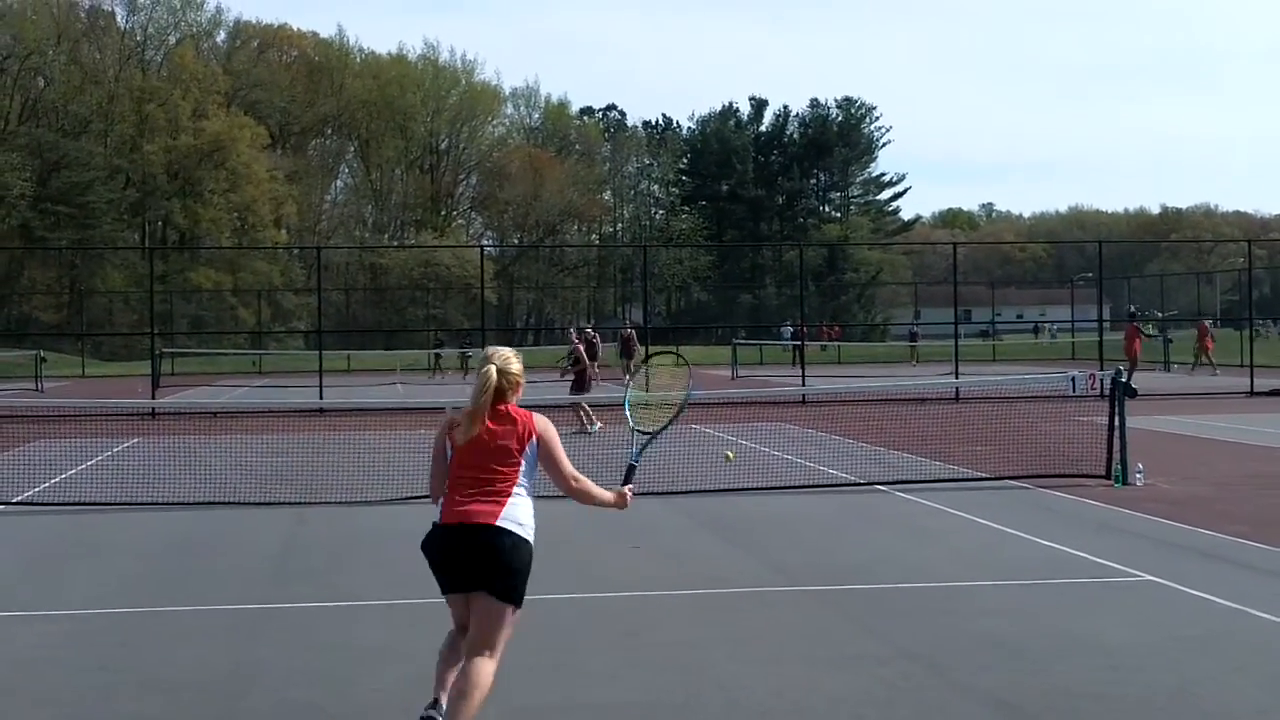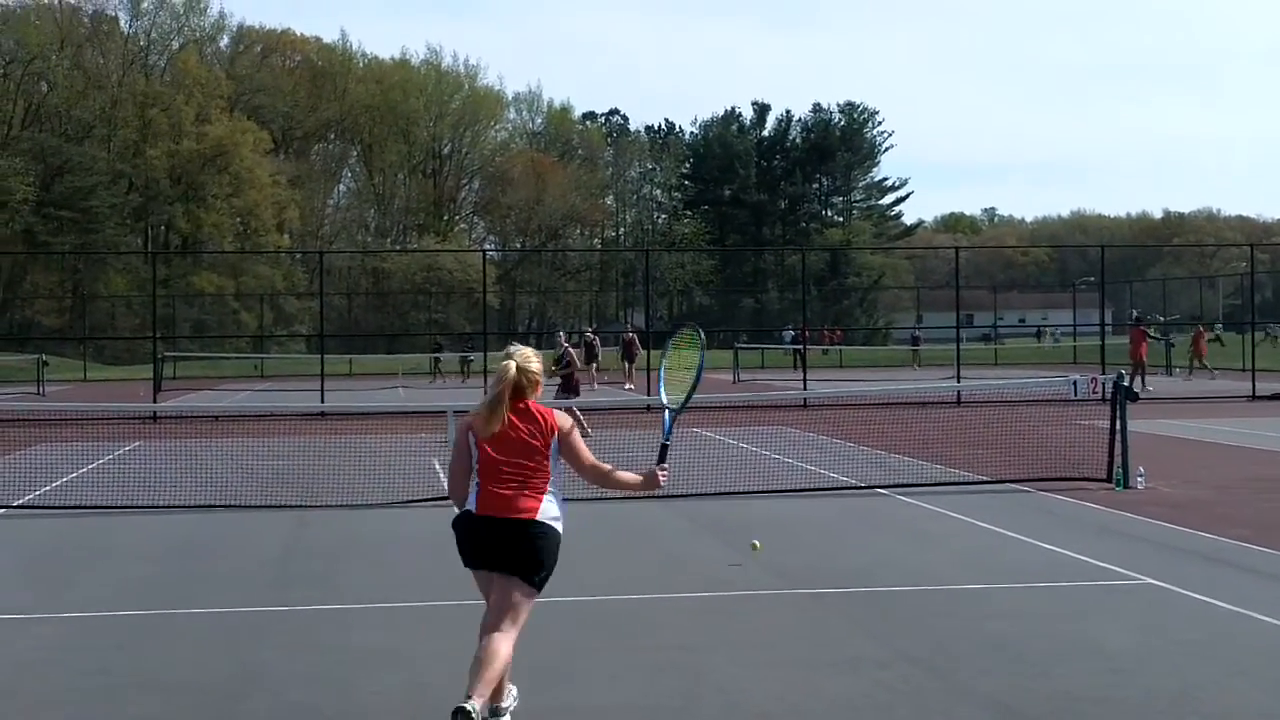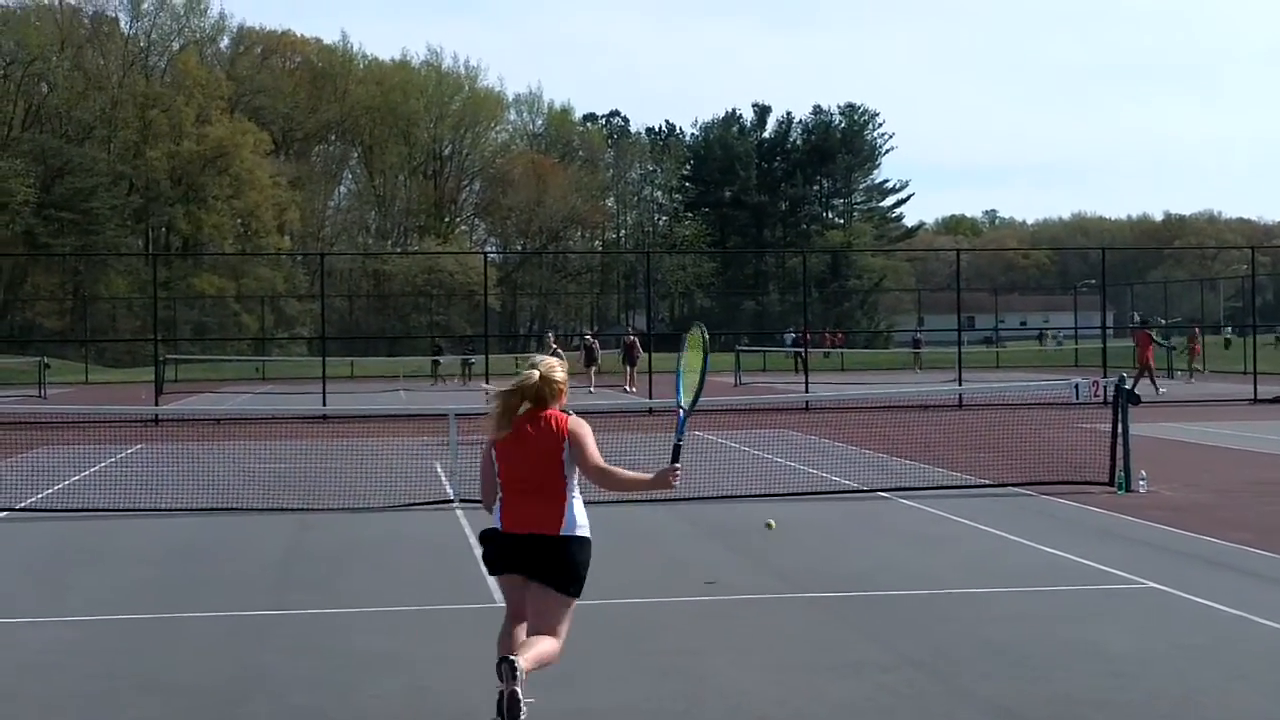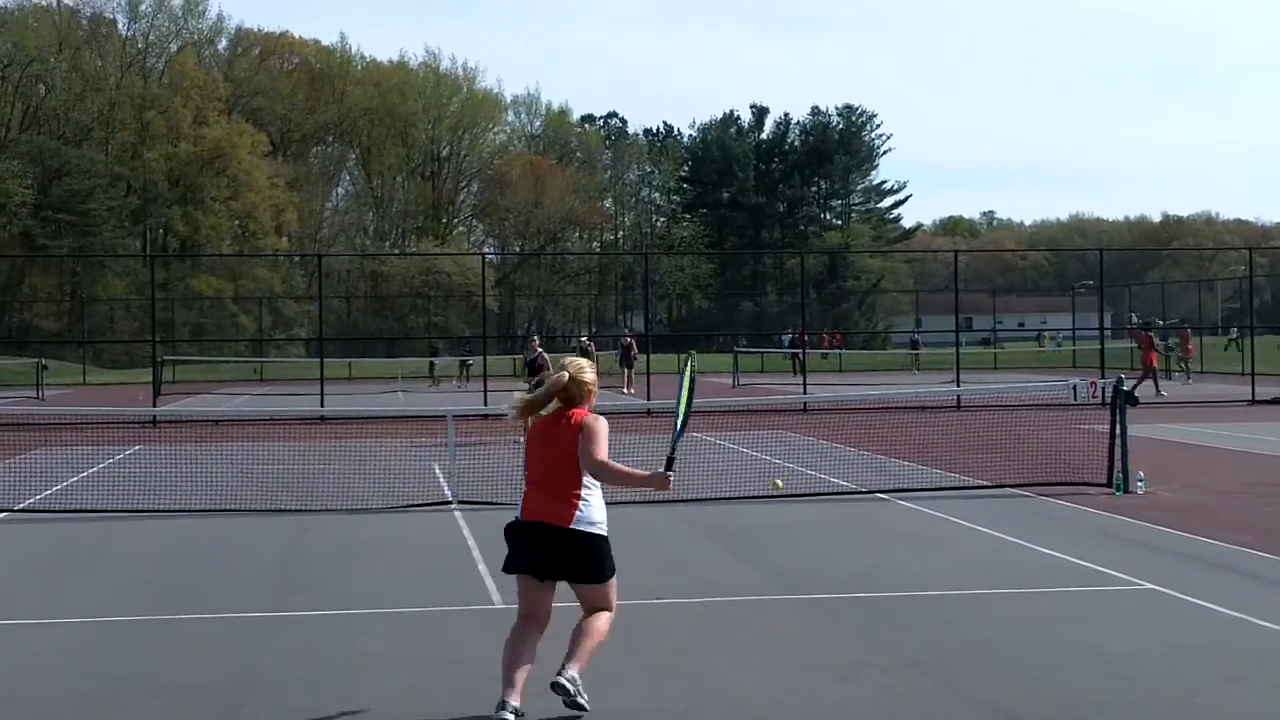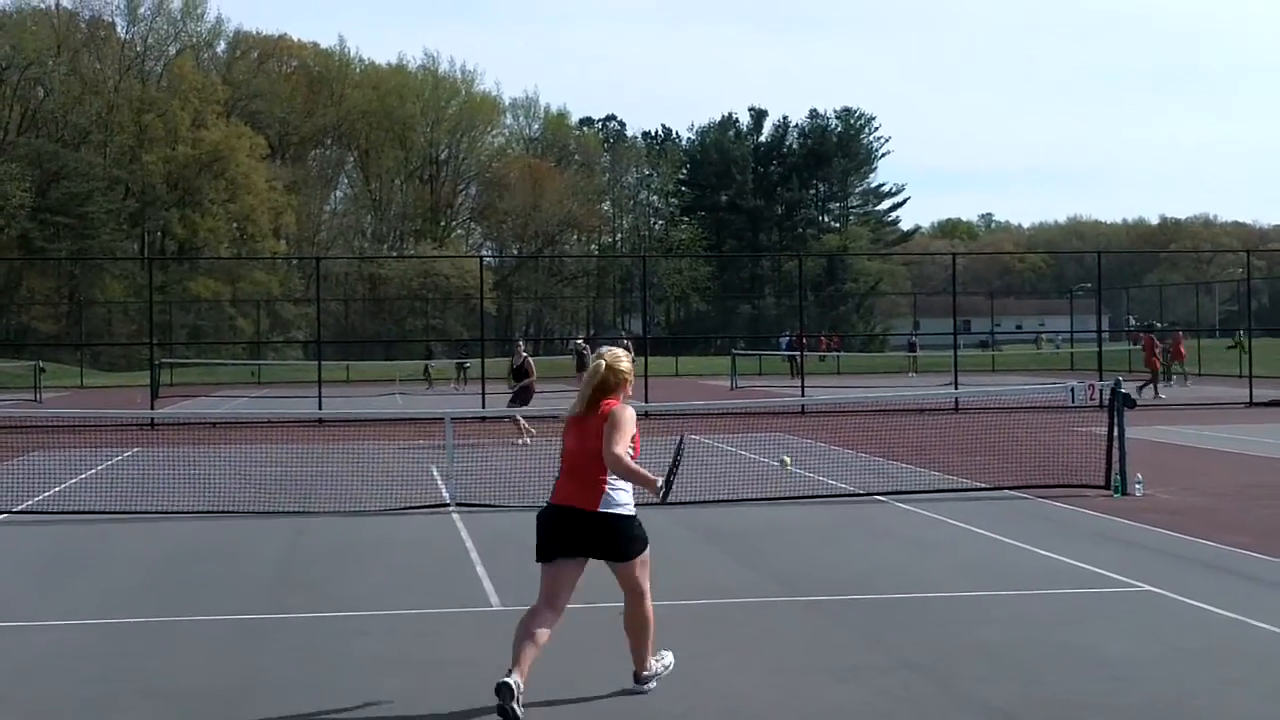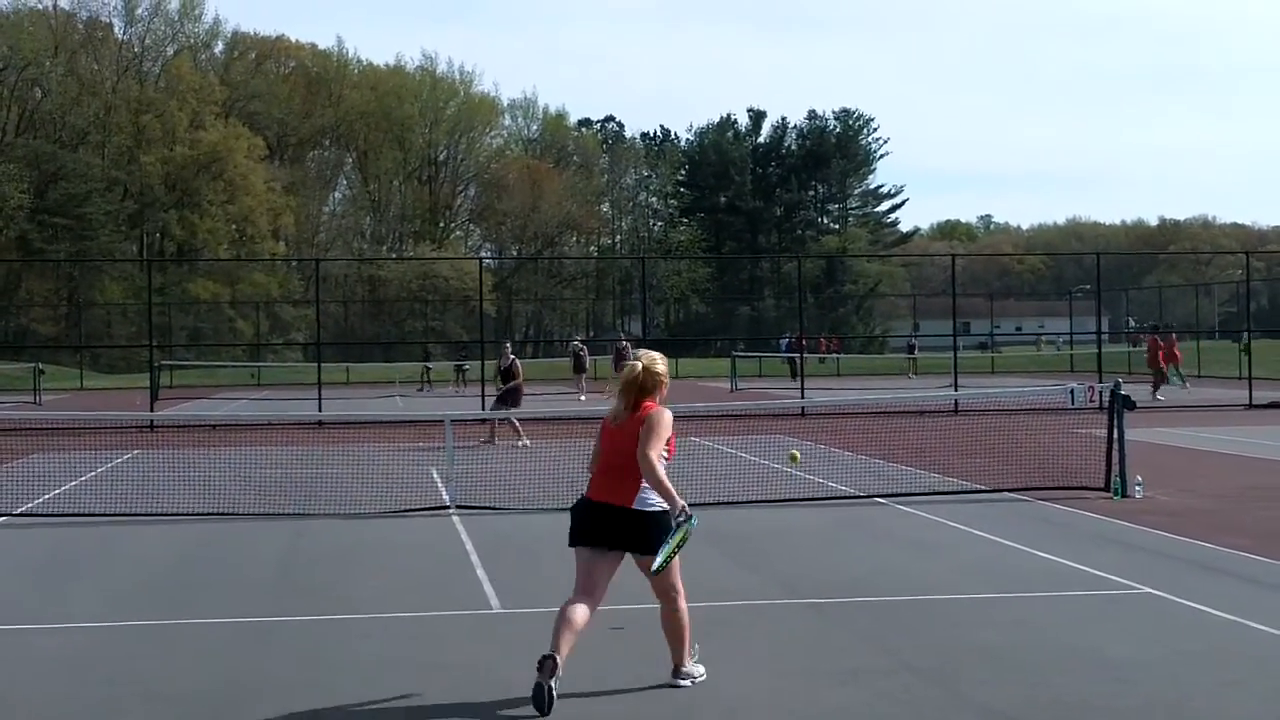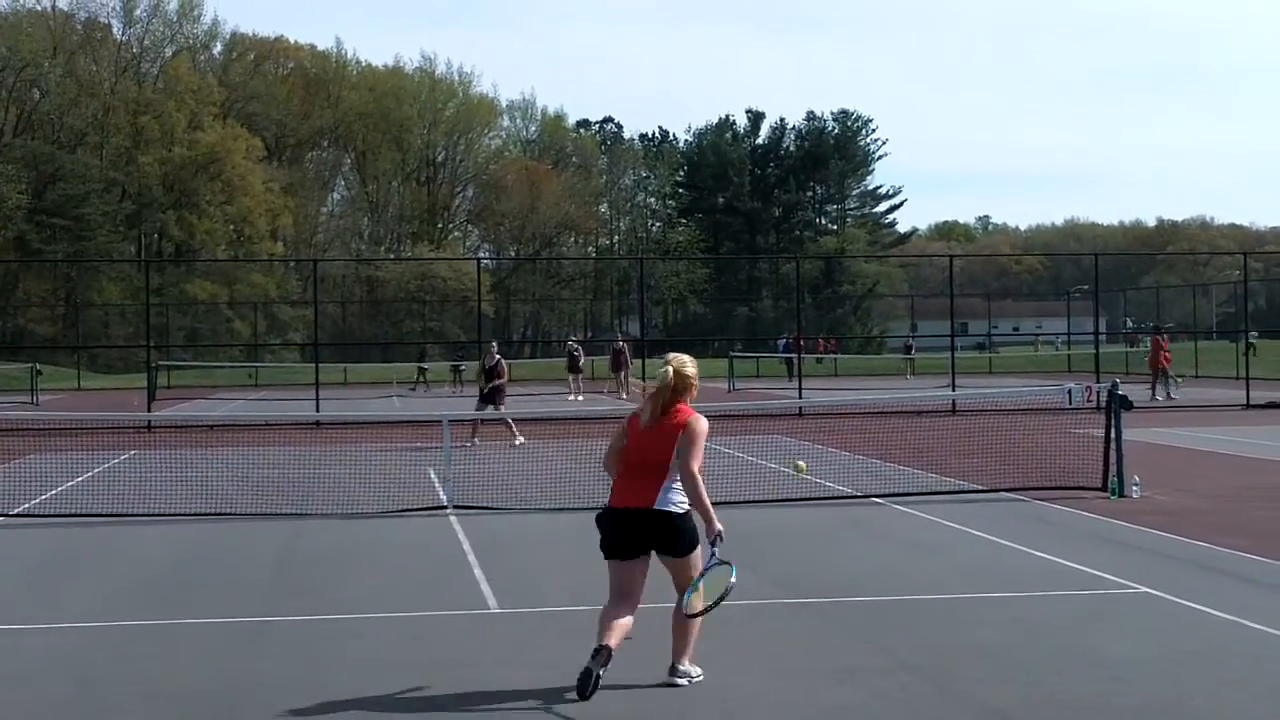
dt=0.1s
person 1, frame 1
left shoulder: (452, 427)
right shoulder: (536, 426)
left elbow: (436, 492)
right elbow: (571, 483)
right wrist: (613, 498)
left hip: (450, 537)
right hip: (504, 539)
left knee: (464, 630)
right knee: (485, 652)
person 1, frame 2
left shoulder: (473, 422)
right shoulder: (555, 421)
left elbow: (457, 489)
right elbow: (593, 472)
right wrist: (643, 481)
left hip: (481, 525)
right hip: (534, 530)
left knee: (498, 611)
right knee: (504, 631)
person 1, frame 3
left shoulder: (499, 430)
right shoulder: (572, 426)
left elbow: (489, 494)
right elbow: (599, 474)
right wrist: (655, 479)
left hip: (508, 538)
right hip: (561, 540)
left knee: (518, 616)
right knee: (548, 637)
right ankle: (515, 665)
person 1, frame 4
left shoulder: (536, 425)
right shoulder: (591, 423)
right elbow: (596, 464)
right wrist: (645, 478)
left hip: (529, 529)
right hip: (578, 532)
left knee: (530, 619)
right knee: (601, 609)
right ankle: (569, 673)
person 1, frame 5
left shoulder: (575, 417)
right shoulder: (622, 413)
right elbow: (613, 456)
right wrist: (647, 480)
left hip: (560, 510)
right hip: (609, 517)
left knee: (548, 606)
right knee: (638, 592)
left ankle: (514, 678)
right ankle: (644, 670)
person 1, frame 6
left shoulder: (613, 415)
right shoulder: (659, 417)
right elbow: (647, 462)
right wrist: (674, 500)
left hip: (594, 509)
right hip: (643, 513)
left knee: (583, 595)
right knee: (671, 588)
left ankle: (553, 659)
right ankle: (682, 667)
person 1, frame 7
left shoulder: (637, 417)
right shoulder: (694, 422)
left elbow: (610, 463)
right elbow: (688, 473)
right wrist: (710, 519)
left hip: (621, 513)
right hip: (666, 514)
left knee: (623, 600)
right knee: (690, 587)
left ankle: (604, 649)
right ankle: (680, 665)
